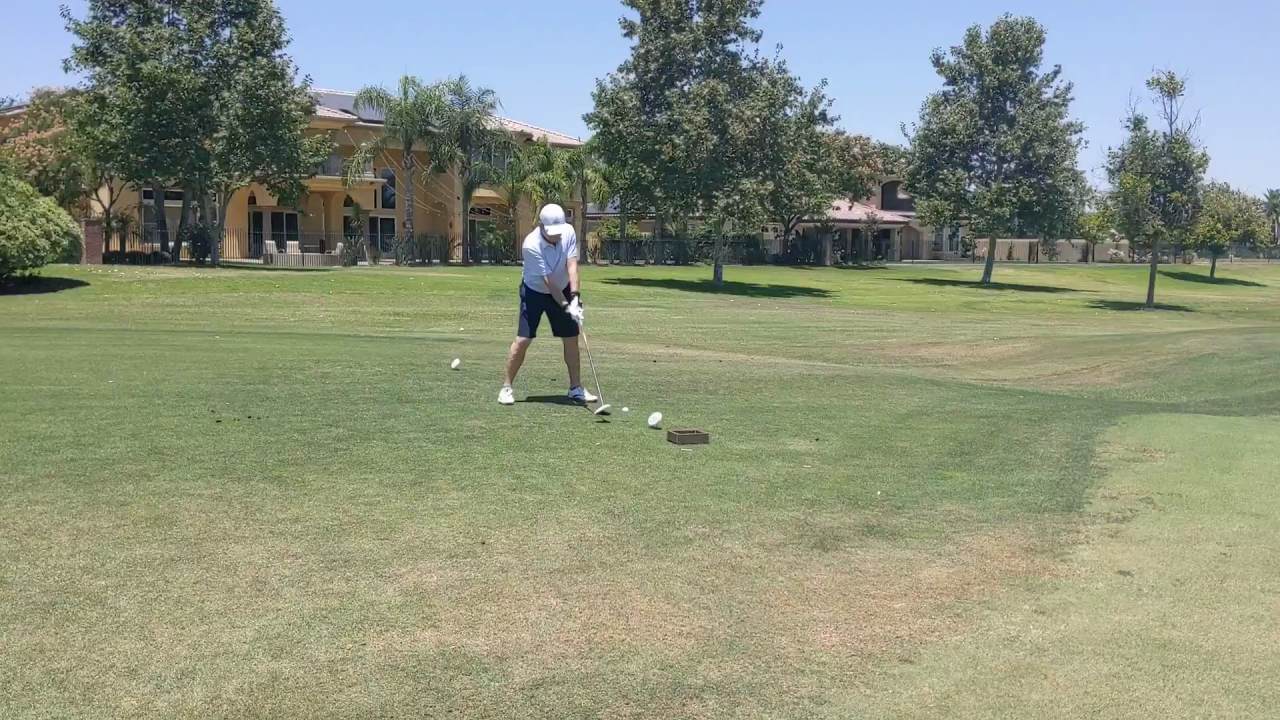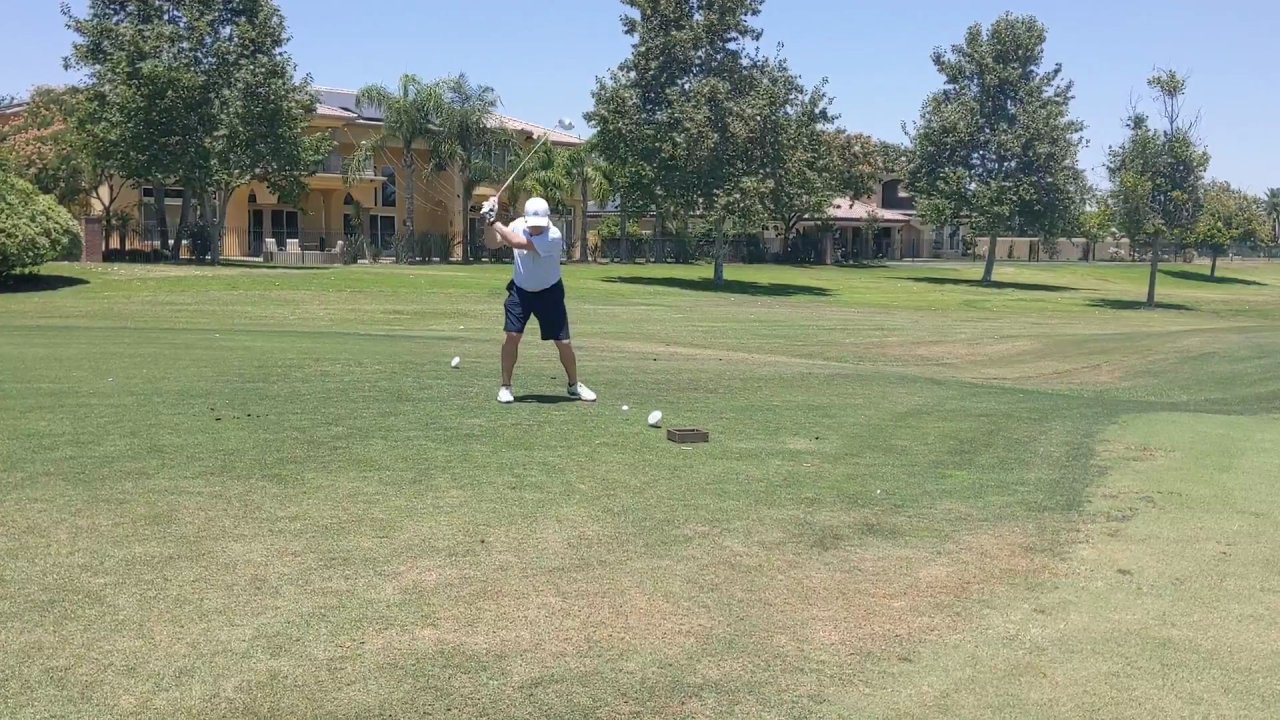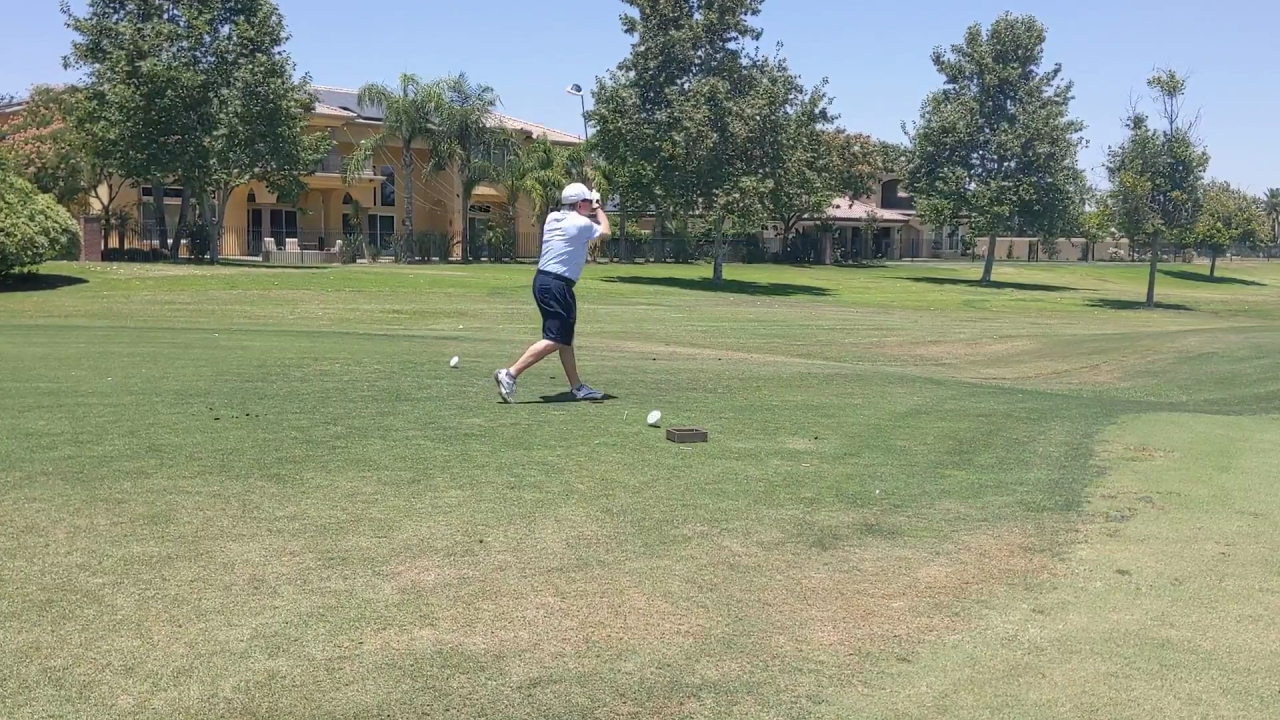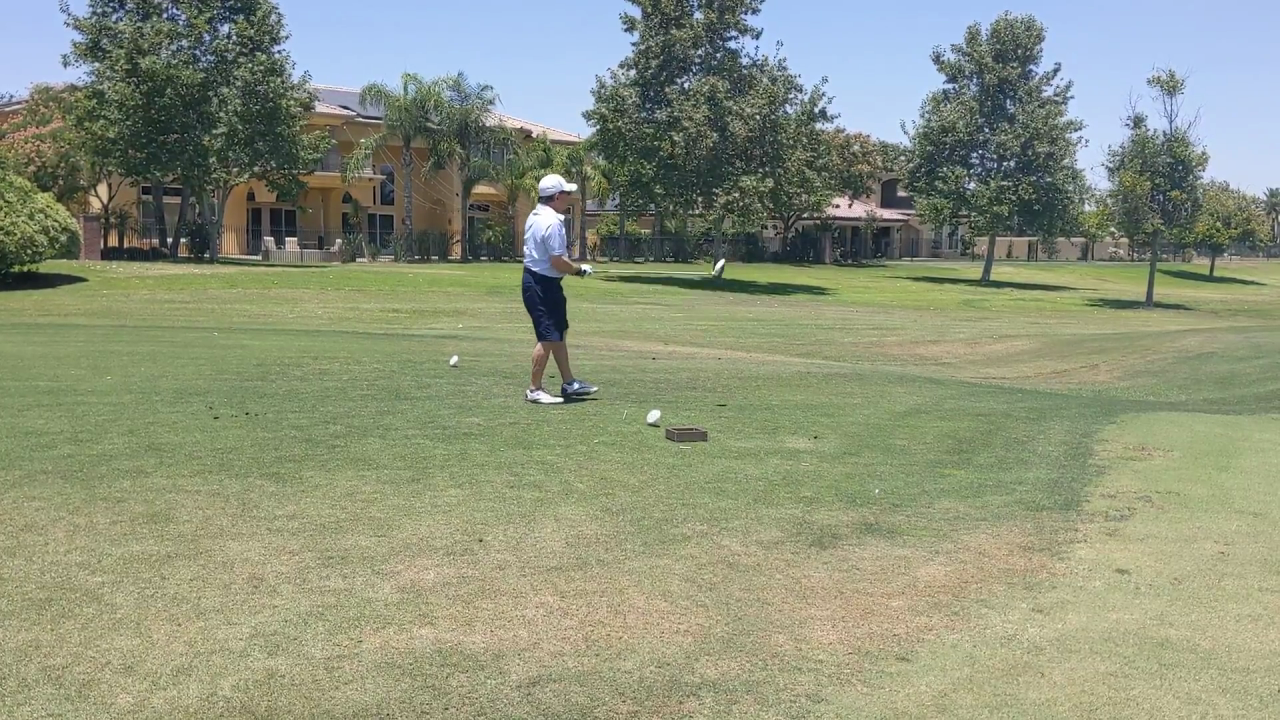
dt=1s
person 1, frame 1
left shoulder: (569, 232)
right shoulder: (531, 245)
left elbow: (572, 266)
right elbow: (548, 280)
left wrist: (575, 296)
right wrist: (566, 305)
left hip: (562, 291)
right hip: (534, 293)
left knee: (571, 338)
right knee: (523, 340)
left ankle: (575, 388)
right ankle: (507, 387)
person 1, frame 2
left shoulder: (553, 236)
right shoulder: (518, 225)
left elbow: (515, 242)
right elbow: (493, 244)
left wrist: (492, 222)
right wrist: (490, 218)
left hip: (549, 293)
right hip: (520, 291)
left knee: (563, 343)
right knee: (511, 336)
left ankle: (574, 385)
right ankle: (505, 386)
person 1, frame 3
left shoulder: (553, 218)
right shoulder: (580, 224)
right elbow: (605, 231)
left wrist: (592, 209)
right wrist: (599, 208)
left hip: (545, 281)
right hip: (556, 286)
left knee: (566, 338)
right knee: (553, 340)
left ankle: (577, 387)
right ankle: (510, 374)
person 1, frame 4
left shoulder: (536, 216)
right shoulder: (551, 222)
right elbow: (557, 261)
left wrist: (572, 266)
right wrist: (579, 269)
left hip: (537, 280)
right hip: (542, 284)
left knee: (558, 333)
right knee: (548, 337)
left ankle: (569, 383)
right ankle: (534, 390)
